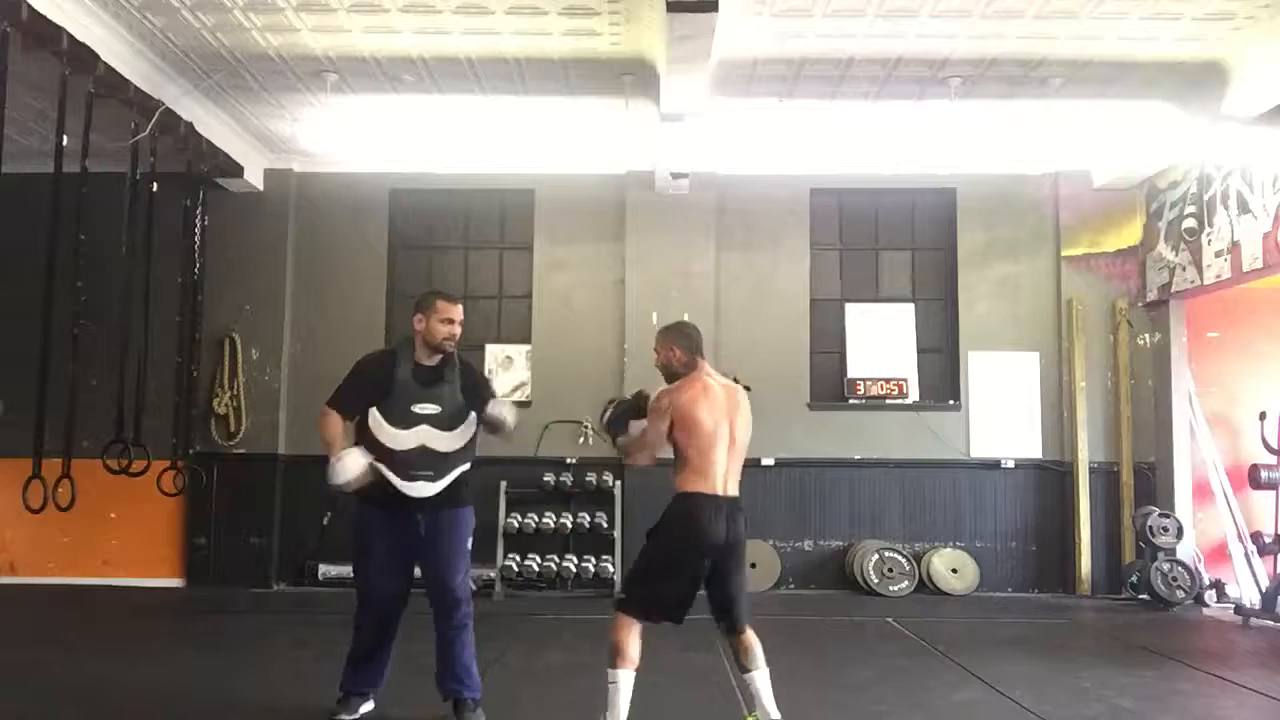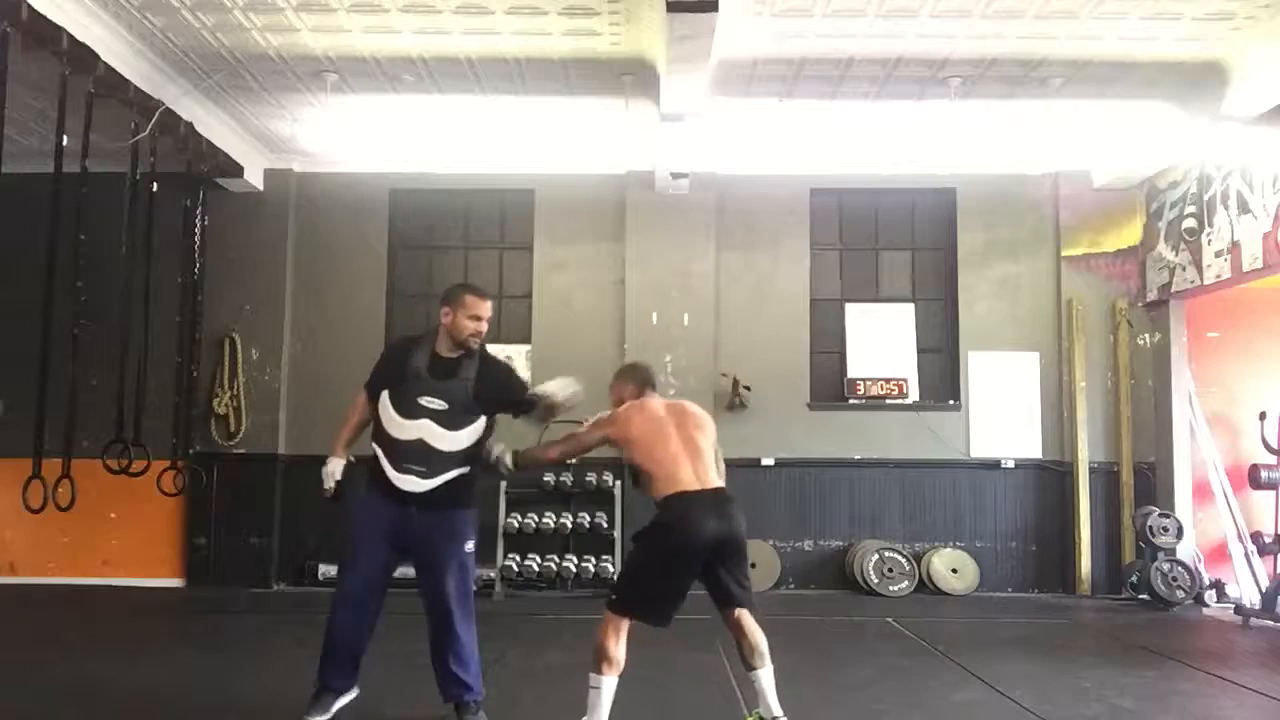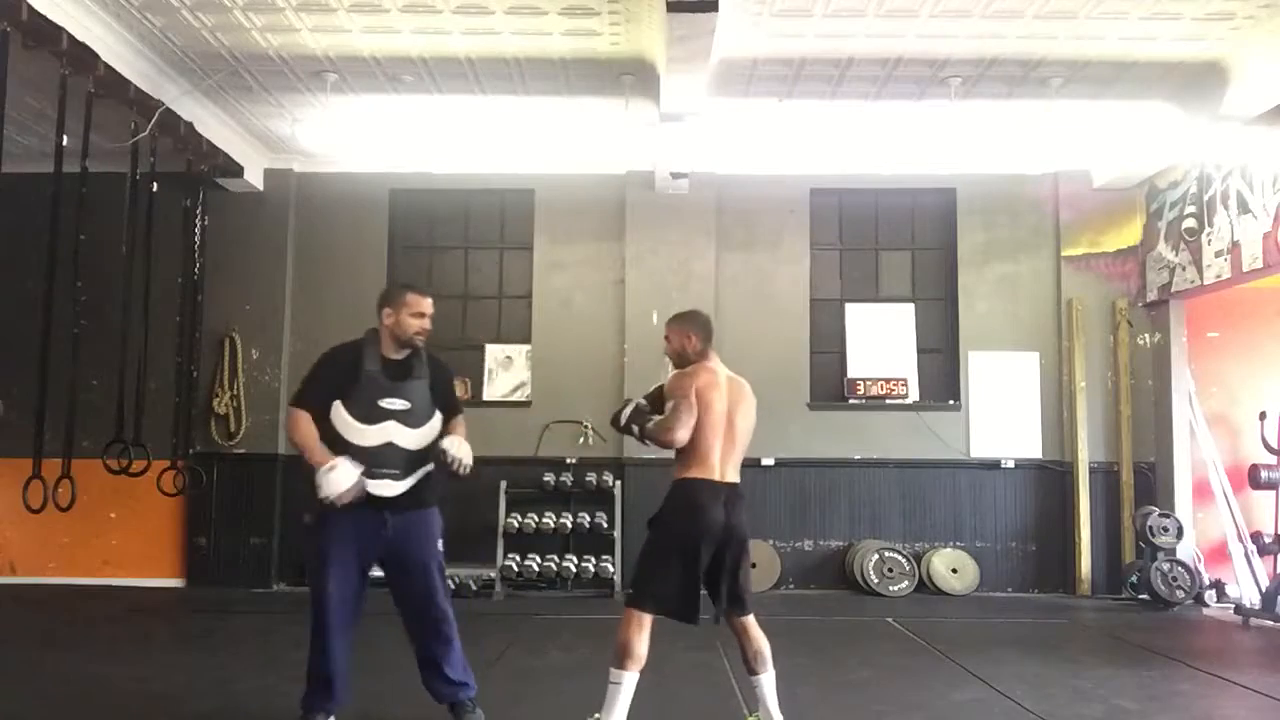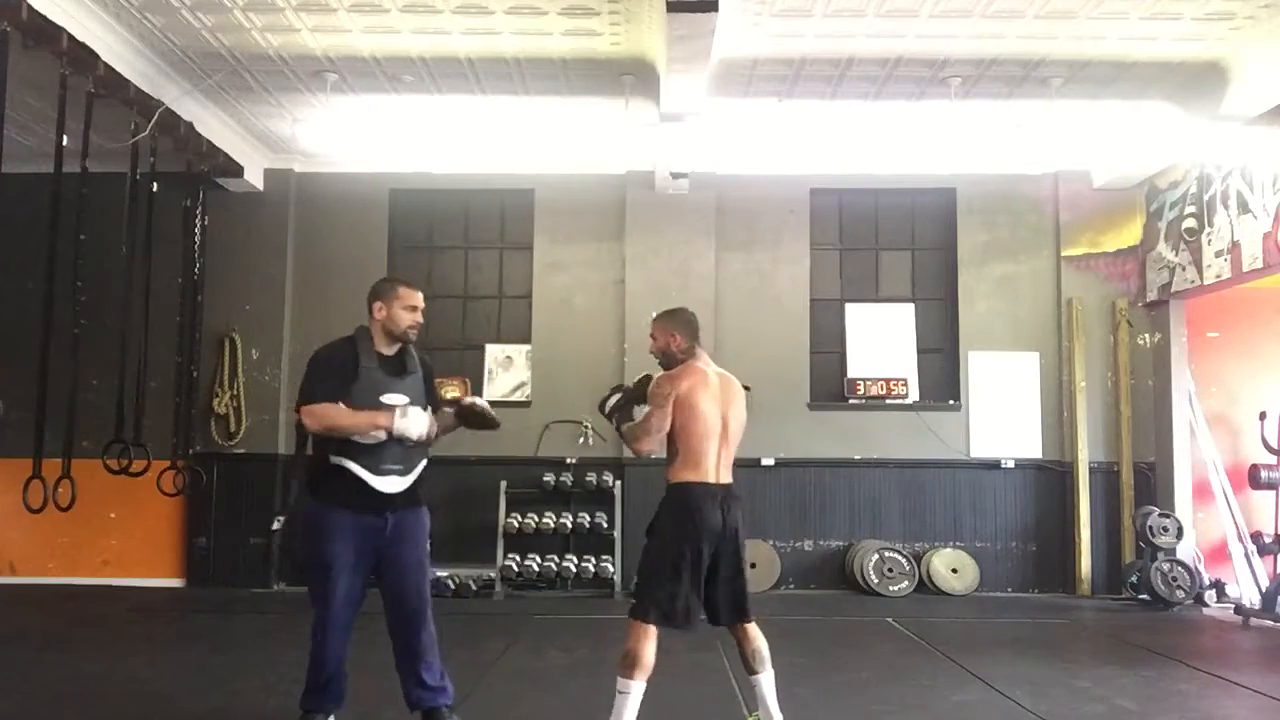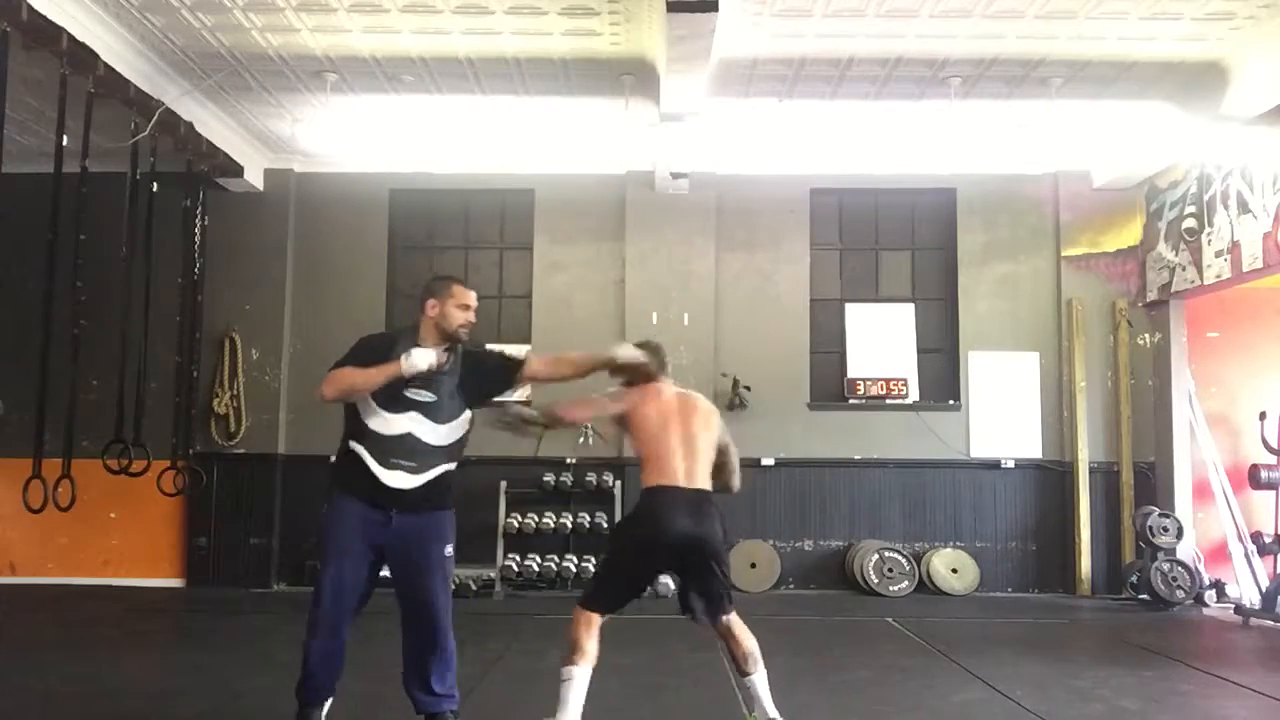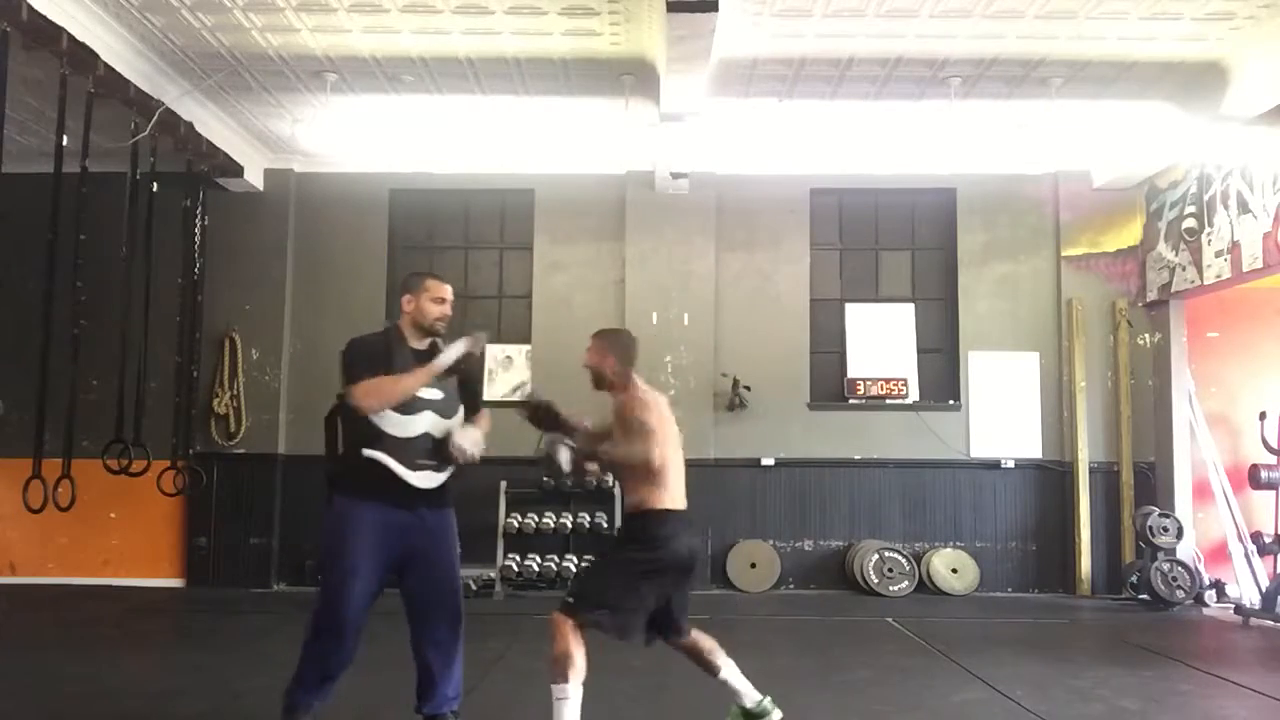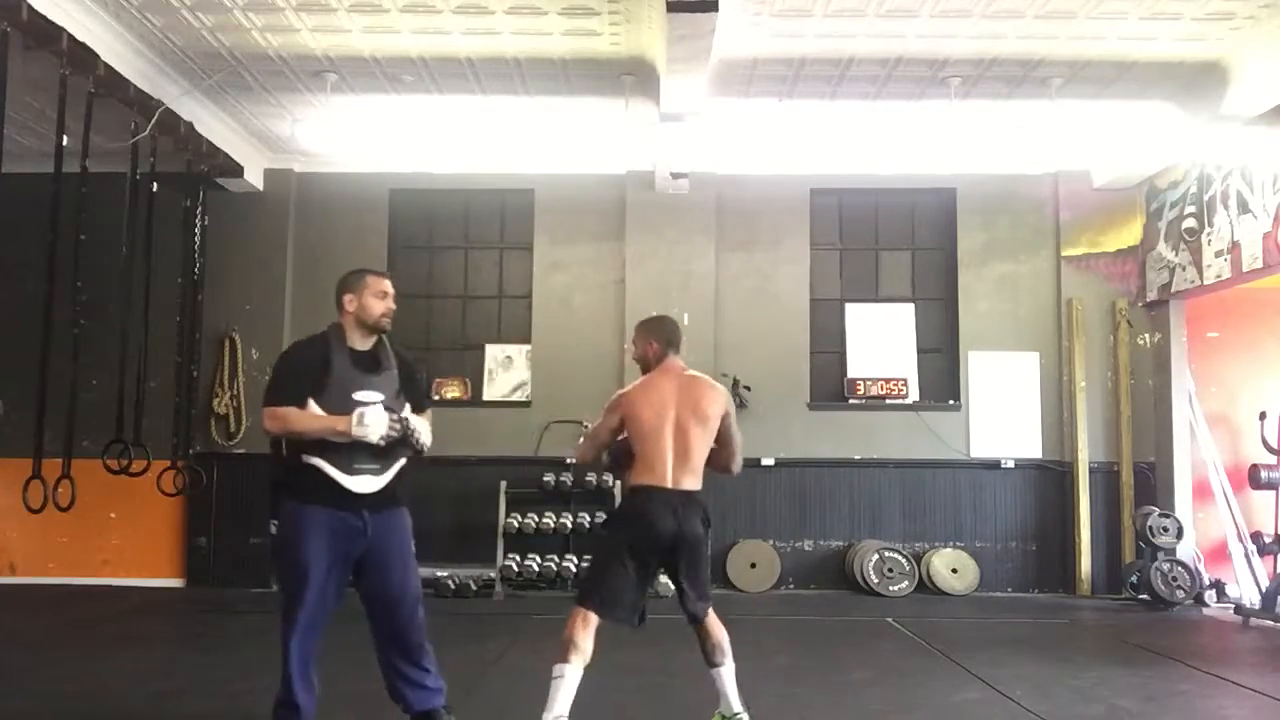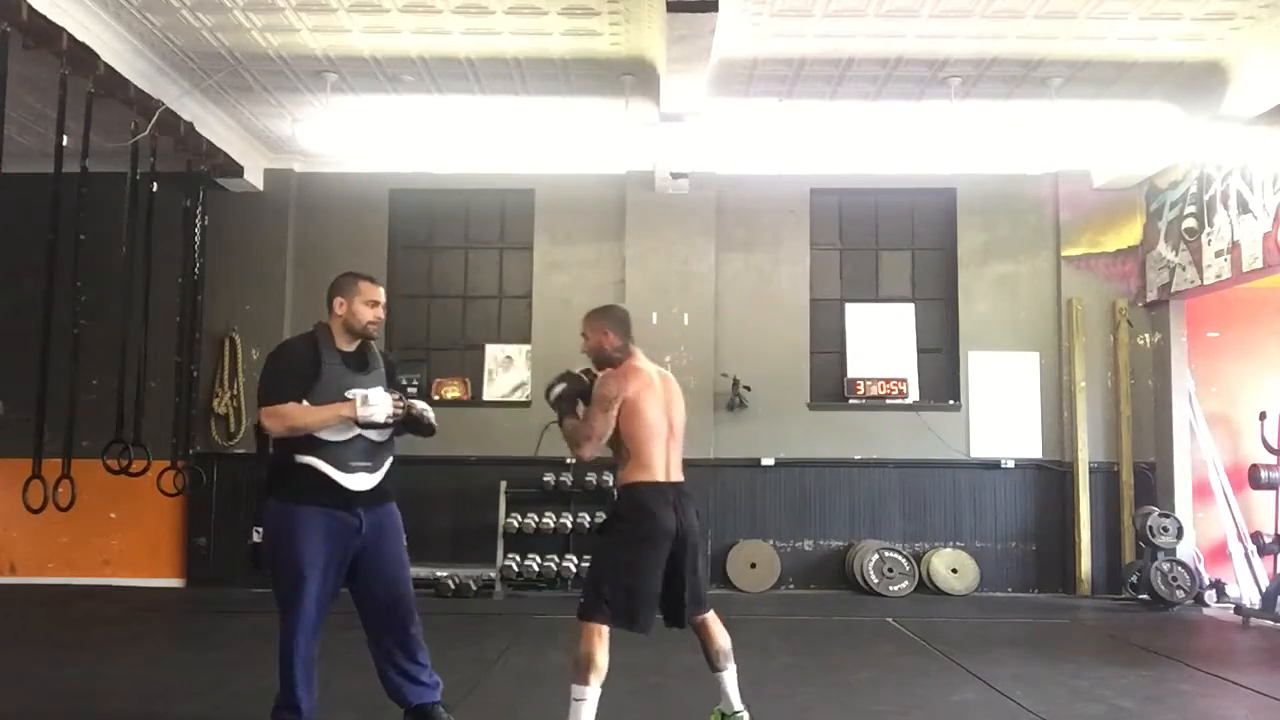
dt=0.4s
person 1, frame 1
left shoulder: (468, 375)
right shoulder: (377, 367)
left elbow: (489, 421)
right elbow: (332, 414)
left wrist: (501, 417)
right wrist: (341, 453)
left hip: (448, 509)
right hip: (383, 508)
left knee: (453, 601)
right knee: (378, 602)
person 1, frame 2
left shoulder: (490, 372)
right shoulder: (401, 354)
left elbow: (533, 406)
right elbow: (369, 398)
left wrist: (554, 397)
right wrist: (339, 453)
left hip: (447, 510)
right hip: (383, 500)
left knee: (451, 605)
right knee: (356, 595)
person 1, frame 3
left shoulder: (434, 371)
right shoulder: (342, 361)
left elbow: (453, 417)
right elbow: (298, 416)
left wrist: (457, 441)
right wrist: (326, 463)
left hip: (414, 511)
right hip: (346, 510)
left knee: (431, 607)
right knee: (332, 609)
person 1, frame 4
left shoulder: (418, 366)
right shoulder: (335, 357)
right elbow: (314, 417)
left wrist: (460, 415)
right wrist: (389, 418)
left hip: (405, 511)
right hip: (341, 512)
left knee: (414, 610)
right knee: (333, 613)
person 1, frame 5
left shoulder: (474, 364)
right shoulder: (379, 348)
left elbow: (542, 367)
right elbow: (332, 388)
left wrist: (609, 358)
right wrist: (403, 367)
left hip: (425, 513)
right hip: (358, 505)
left knee: (430, 612)
right knee: (333, 606)
person 1, frame 6
left shoulder: (453, 365)
right shoulder: (367, 350)
left elbow: (478, 418)
right elbow: (368, 400)
left wrist: (473, 435)
right wrist: (442, 363)
left hip: (431, 509)
right hip: (367, 506)
left knee: (442, 613)
right knee: (343, 611)
person 1, frame 7
left shoulder: (397, 363)
right shoulder: (308, 355)
left elbow: (421, 417)
right elbow: (274, 418)
left wrist: (420, 430)
right wrist: (350, 424)
left hip: (384, 510)
right hip: (316, 510)
left knee: (403, 612)
right knee: (304, 617)
person 1, frame 8
left shoulder: (379, 362)
right shoulder: (295, 354)
right elbow: (274, 419)
left wrist: (414, 416)
right wrist: (353, 408)
left hip: (375, 507)
right hip: (308, 509)
left knee: (396, 609)
right knee: (302, 617)
person 2, frame 1
left shoulder: (672, 395)
right shoulder: (738, 395)
left elbow: (638, 456)
left wrist: (619, 427)
right wrist: (651, 418)
left hip: (692, 514)
right hip: (731, 516)
left knee: (629, 616)
right knee: (736, 622)
person 2, frame 2
left shoulder: (622, 419)
right shoulder: (698, 414)
left elbow: (558, 450)
left wrist: (509, 459)
left hip: (681, 518)
right hip: (725, 513)
left knee: (616, 619)
right knee: (738, 612)
person 2, frame 3
left shoulder: (686, 379)
right shoulder: (744, 389)
left elbow: (676, 435)
left wrist: (638, 423)
right wrist: (660, 410)
left hip: (692, 501)
right hip: (732, 504)
left knee: (639, 612)
right knee: (741, 615)
person 2, frame 4
left shoulder: (670, 381)
right shoulder: (734, 387)
left elbow: (644, 444)
left wrist: (620, 413)
left hip: (687, 504)
right hip: (727, 504)
left knee: (645, 620)
right knee: (739, 618)
person 2, frame 5
left shoulder: (632, 397)
right shoulder: (706, 409)
left elbow: (571, 413)
right elbow: (731, 481)
left wrist: (524, 414)
left hip: (658, 515)
right hip: (703, 517)
left knee: (587, 615)
right knee: (725, 618)
person 2, frame 6
left shoulder: (636, 404)
right shoulder: (632, 401)
left elbow: (649, 459)
left wrist: (586, 443)
right wrist: (562, 423)
left hip: (653, 536)
right hip: (675, 535)
left knee: (567, 622)
right knee: (676, 632)
person 2, frame 7
left shoulder: (629, 396)
right shoulder: (717, 393)
left elbow: (586, 455)
right elbow: (731, 463)
left hip: (642, 511)
right hip: (689, 514)
left knee: (585, 615)
right knee: (703, 613)
person 2, frame 8
left shoulder: (614, 380)
right shoulder: (669, 381)
left elbow: (585, 448)
left wrist: (565, 407)
left hip: (640, 509)
right hip: (680, 505)
left knee: (594, 623)
right knee: (701, 614)
